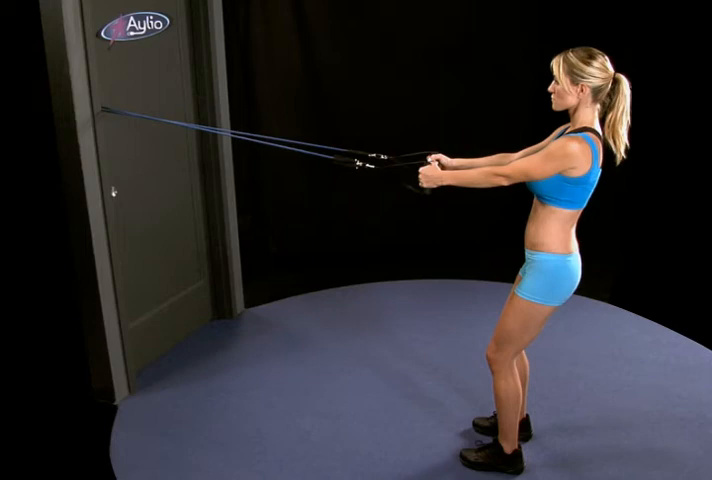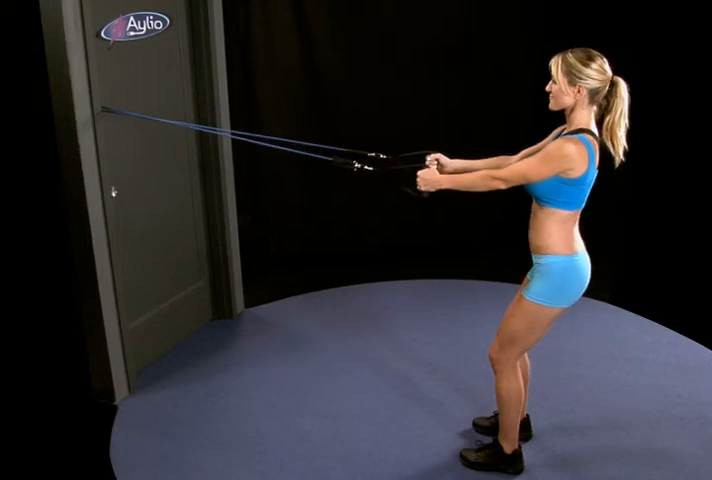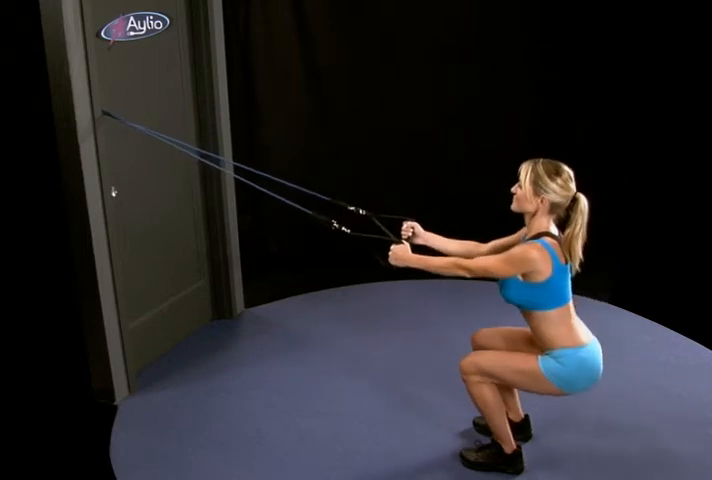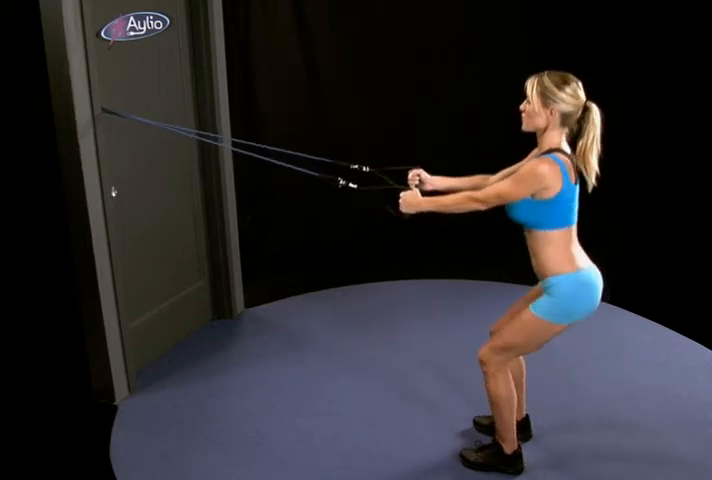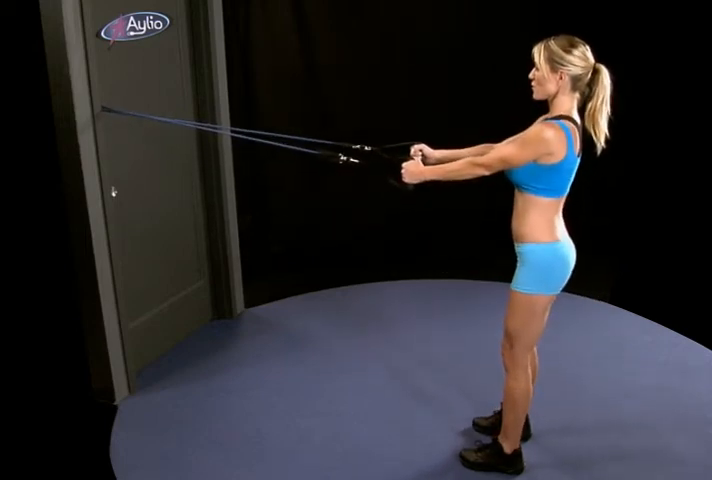
dt=1s
person 1, frame 1
left shoulder: (575, 147)
right shoulder: (571, 133)
left elbow: (503, 176)
right elbow: (512, 159)
left wrist: (443, 179)
right wrist: (454, 163)
left hip: (550, 268)
right hip: (546, 262)
left knee: (499, 355)
right knee: (511, 345)
left ankle: (507, 451)
right ankle: (516, 420)
person 1, frame 2
left shoulder: (572, 148)
right shoulder: (570, 134)
left elbow: (501, 179)
right elbow: (511, 161)
left wrist: (441, 182)
right wrist: (454, 164)
left hip: (559, 270)
right hip: (556, 264)
left knee: (502, 355)
right knee: (511, 339)
left ankle: (507, 452)
right ankle: (516, 419)
person 1, frame 3
left shoulder: (534, 254)
right shoulder: (538, 234)
left elbow: (467, 268)
right elbow: (480, 250)
left wrist: (411, 259)
right wrist: (426, 238)
left hip: (572, 364)
right hip: (568, 349)
left knee: (472, 367)
right knee: (481, 341)
left ankle: (507, 452)
right ankle: (516, 421)
person 1, frame 4
left shoulder: (544, 168)
right shoulder: (550, 157)
left elbow: (481, 200)
right elbow: (491, 180)
left wrist: (422, 204)
right wrist: (434, 182)
left hip: (569, 288)
right hip: (567, 279)
left knee: (492, 357)
right knee: (502, 337)
left ankle: (507, 452)
right ankle: (516, 420)
person 1, frame 5
left shoulder: (550, 133)
right shoulder: (559, 124)
left elbow: (484, 165)
right elbow: (495, 149)
left wrist: (425, 173)
right wrist: (437, 155)
left hip: (542, 257)
right hip: (549, 252)
left knee: (514, 354)
right knee: (521, 347)
left ankle: (507, 451)
right ankle: (514, 420)
